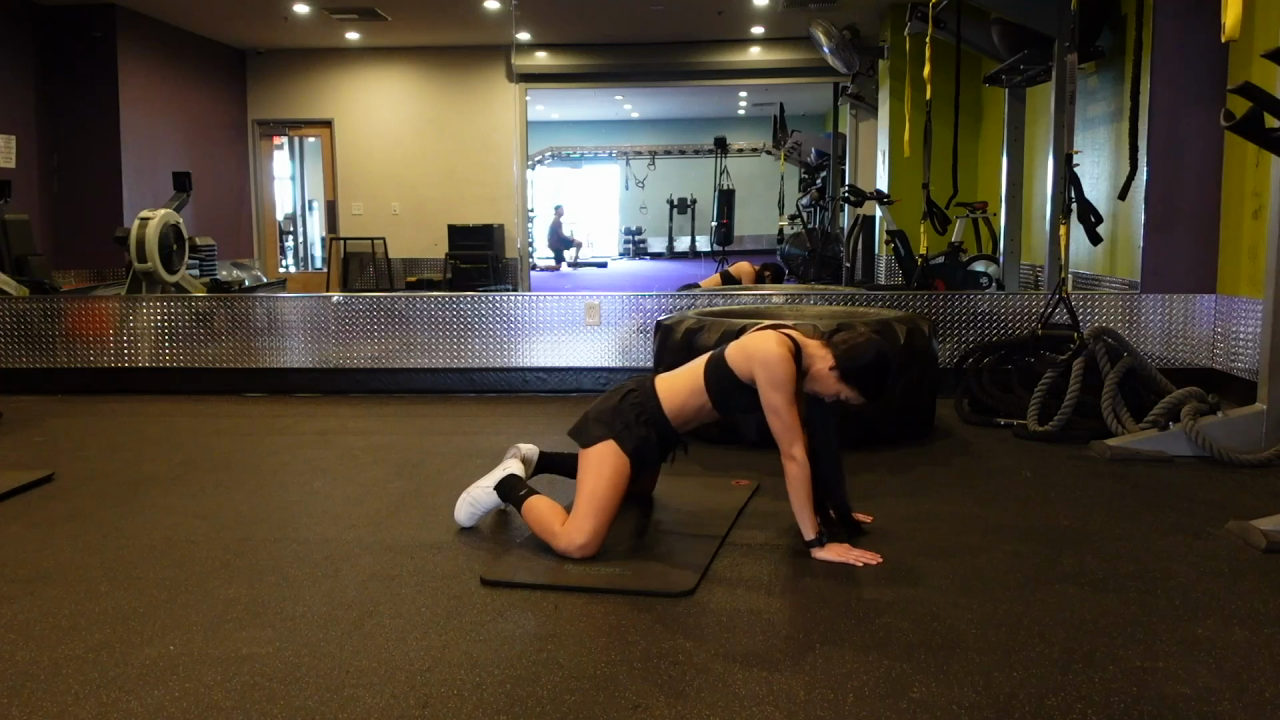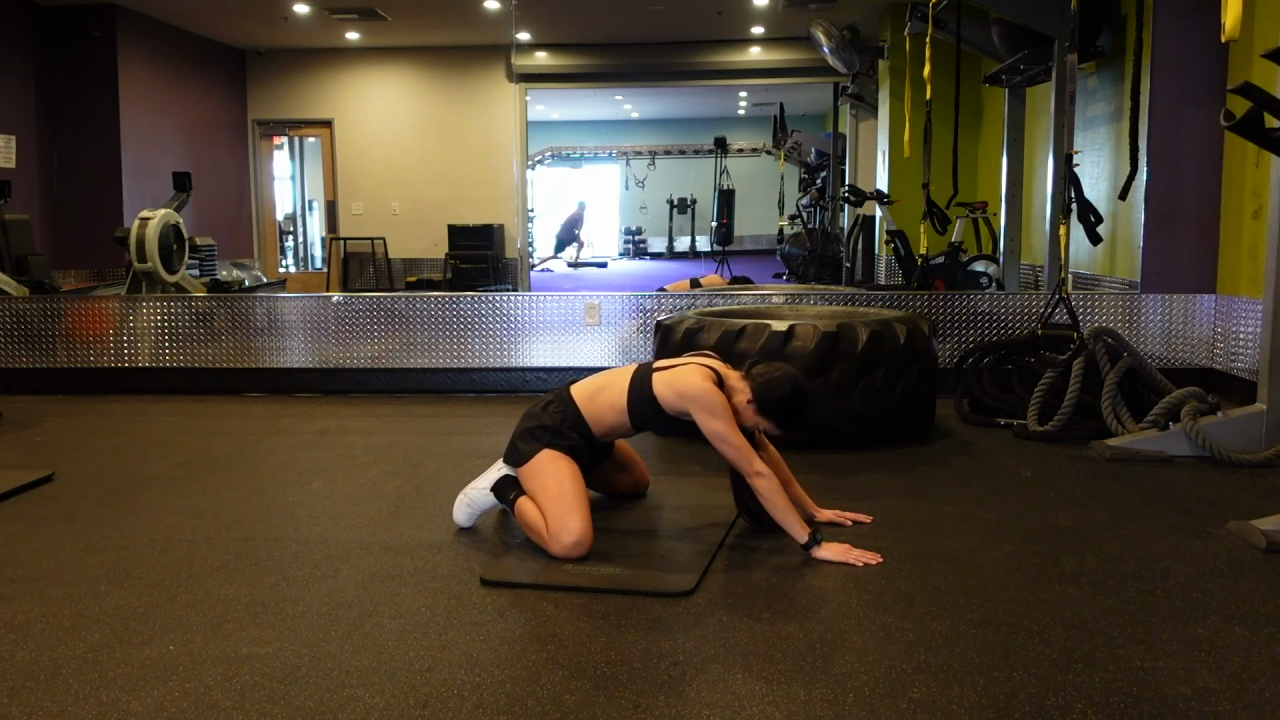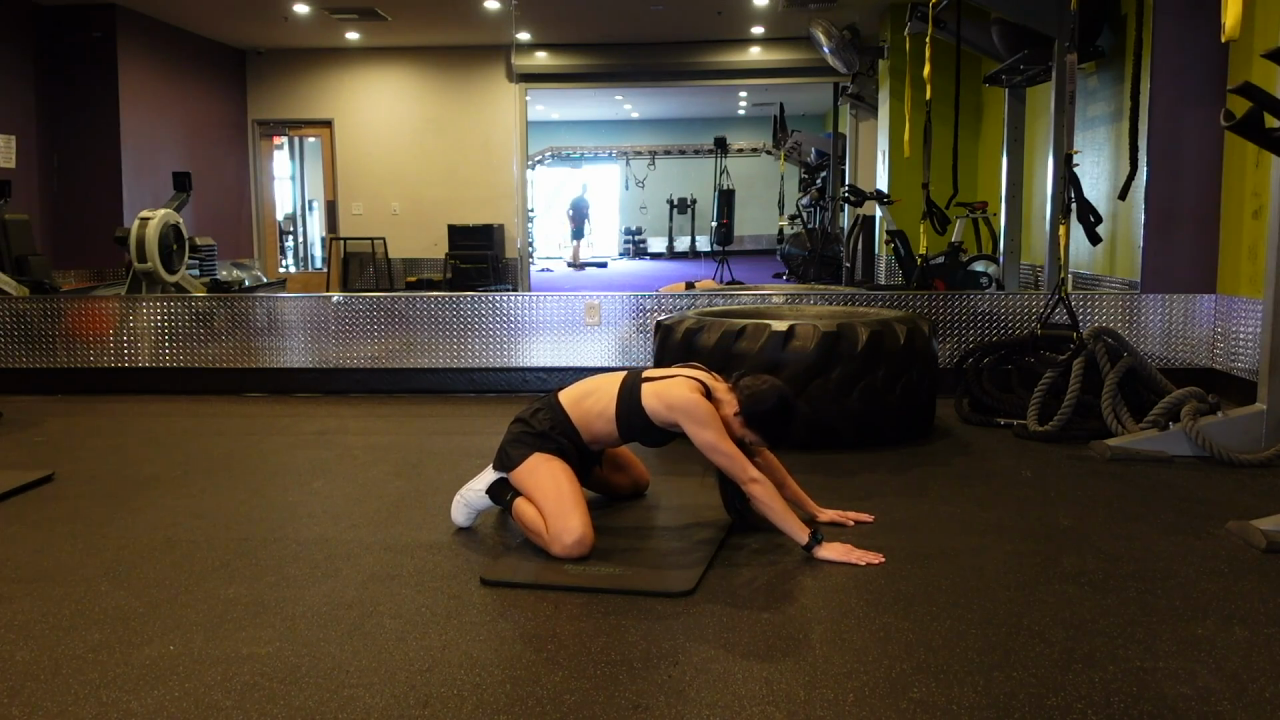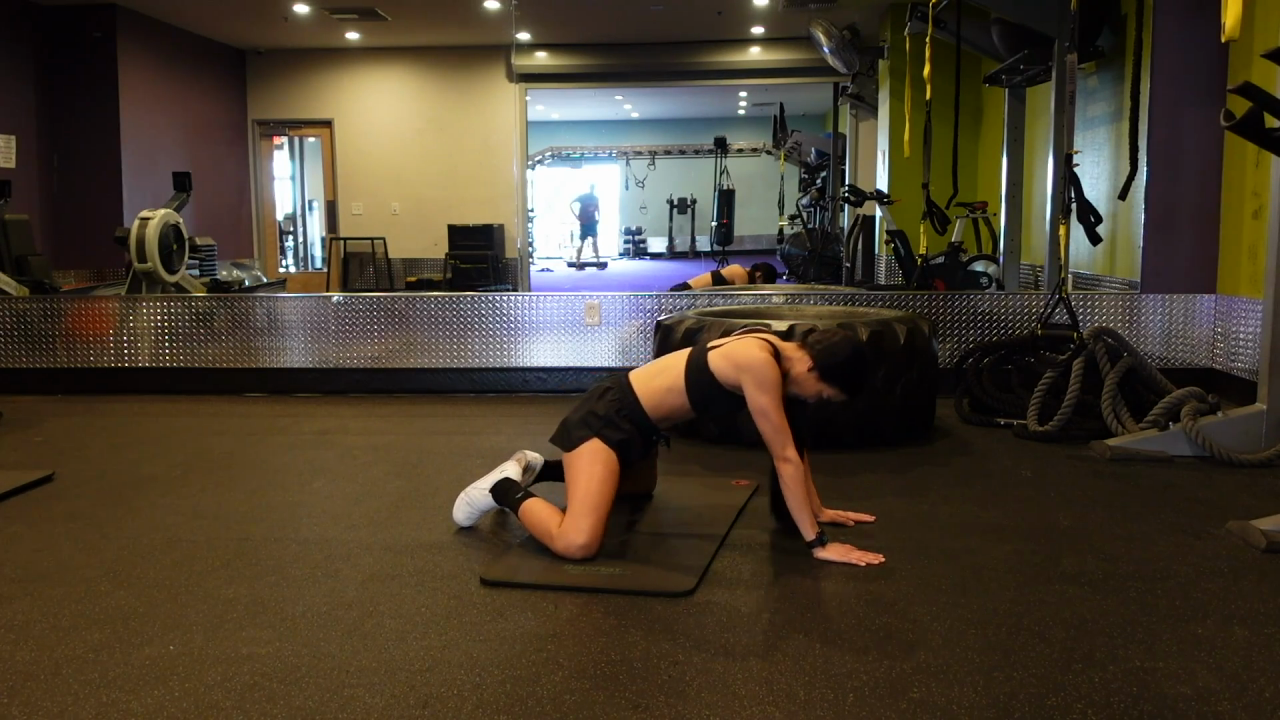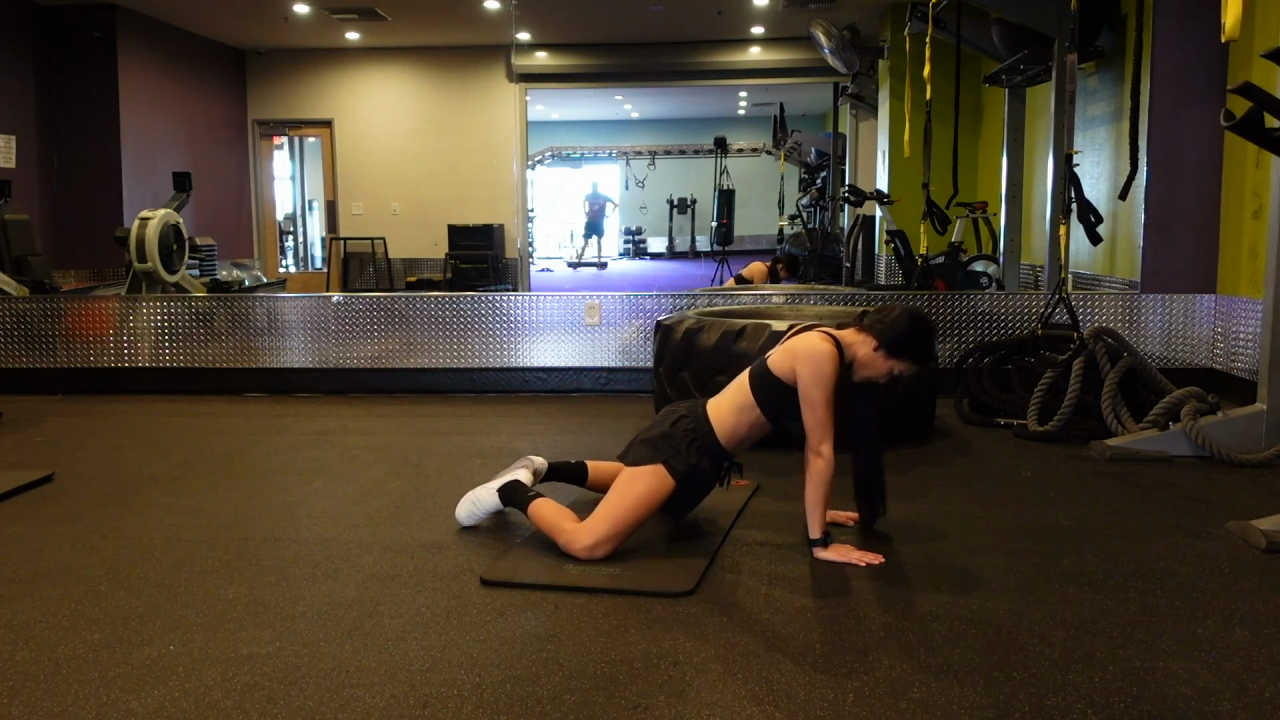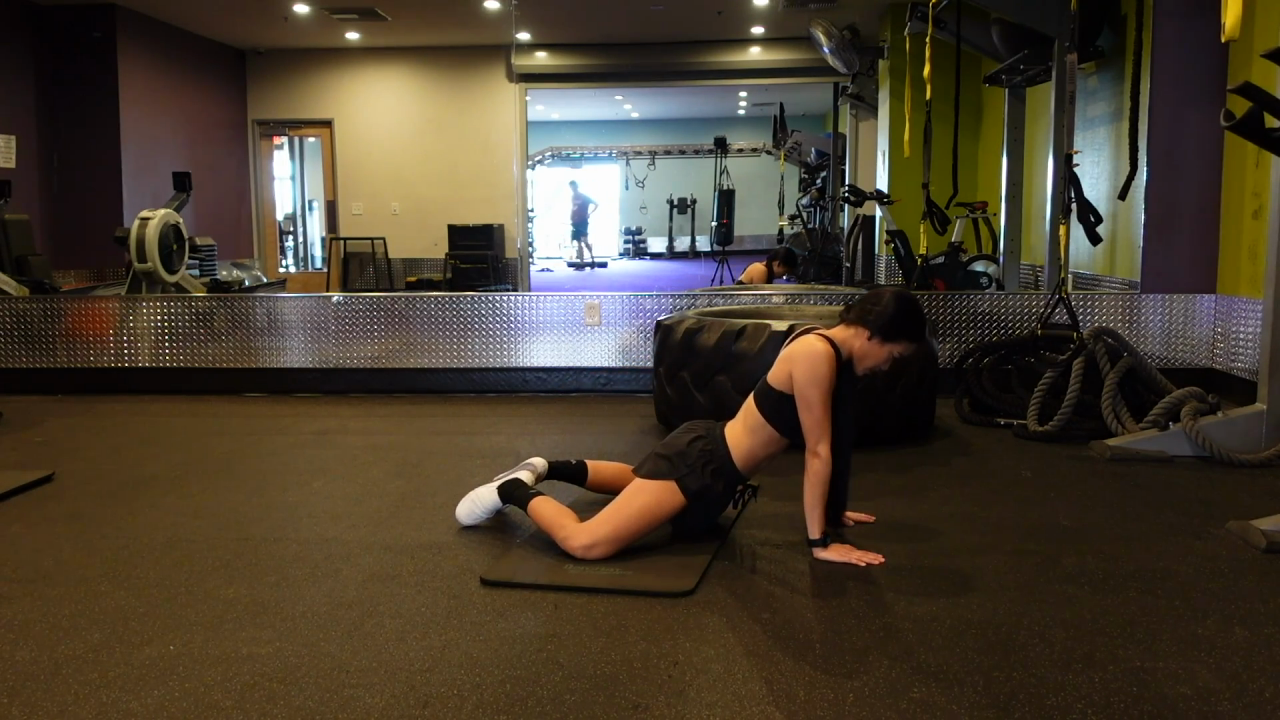
dt=0.7s
person 1, frame 1
left shoulder: (798, 354)
right shoulder: (776, 356)
left elbow: (800, 446)
right elbow: (793, 455)
left wrist: (821, 511)
right wrist: (816, 542)
left hip: (652, 424)
right hip: (628, 420)
left knee: (637, 491)
right knee: (577, 544)
left ankle: (535, 460)
right ankle: (510, 486)
person 1, frame 2
left shoulder: (725, 378)
right shoulder: (704, 392)
left elbow: (766, 453)
right elbow: (757, 473)
left wrist: (813, 510)
right wrist: (813, 544)
left hip: (586, 432)
right hip: (549, 431)
left knee: (635, 485)
right knee: (572, 543)
left ankle: (537, 476)
right ankle: (507, 488)
person 1, frame 3
left shoulder: (715, 389)
right shoulder: (691, 404)
left elbow: (763, 457)
right elbow: (752, 480)
left wrist: (815, 510)
right wrist: (814, 544)
left hip: (576, 436)
right hip: (539, 435)
left knee: (636, 485)
right knee: (573, 543)
left ankle: (544, 479)
right ankle: (503, 490)
person 1, frame 4
left shoulder: (775, 354)
right shoulder: (759, 364)
left elbow: (794, 446)
right elbow: (785, 458)
left wrist: (816, 510)
right wrist: (817, 542)
left hip: (635, 418)
right hip: (608, 417)
left knee: (641, 488)
right knee: (577, 544)
left ankle: (539, 467)
right ankle: (506, 489)
person 1, frame 5
left shoulder: (830, 347)
right shoulder: (821, 353)
left elbow: (819, 447)
right elbow: (820, 452)
left wrist: (820, 509)
right wrist: (820, 541)
left hip: (695, 440)
right hip: (683, 442)
left knee: (634, 484)
right knee: (588, 545)
left ankle: (543, 470)
right ankle: (515, 492)
person 1, frame 6
left shoulder: (828, 349)
right shoulder: (817, 354)
left elbow: (821, 447)
right elbow: (817, 452)
left wrist: (827, 509)
right wrist: (819, 542)
left hip: (710, 456)
right hip: (699, 461)
left knee: (637, 481)
right knee: (585, 544)
left ankle: (547, 469)
right ankle: (517, 491)
